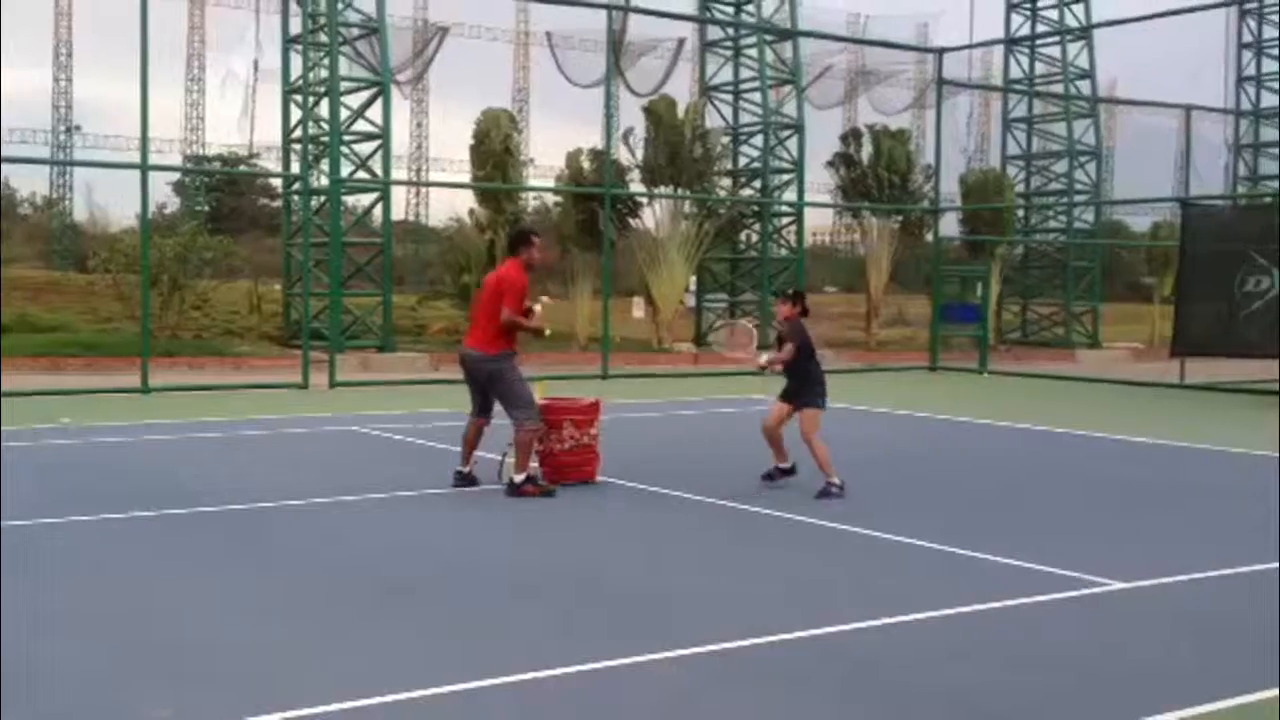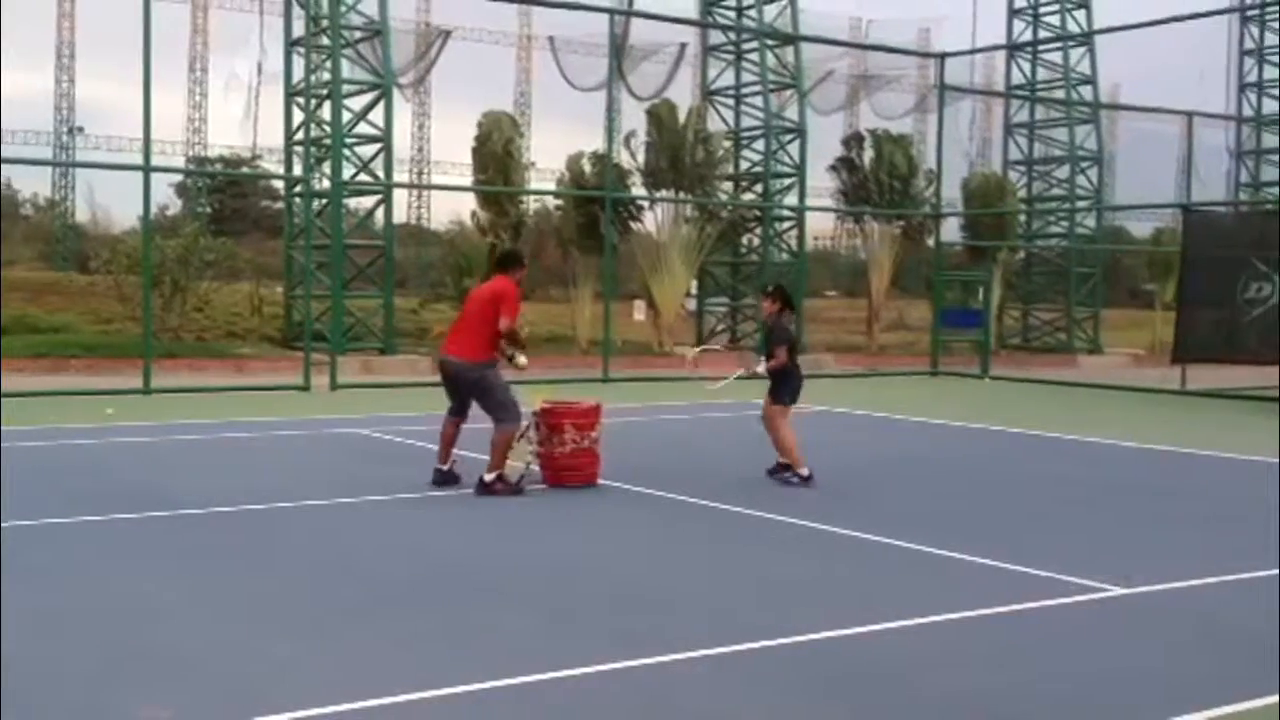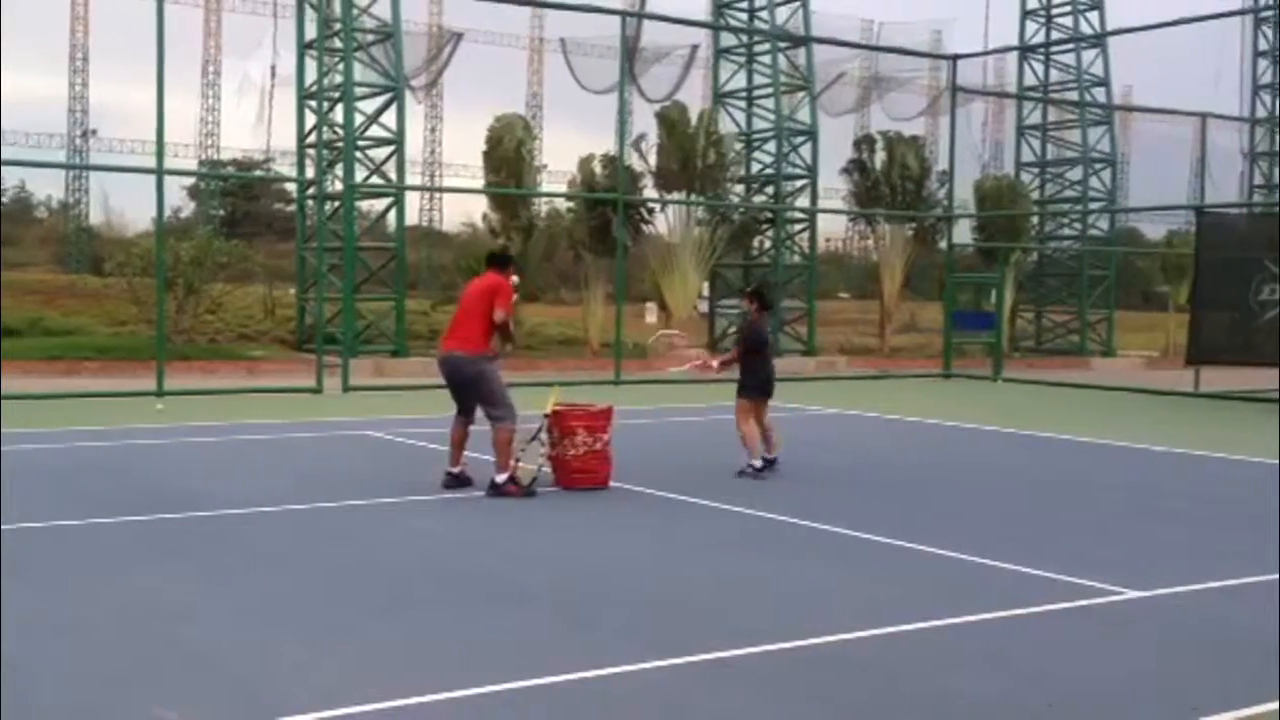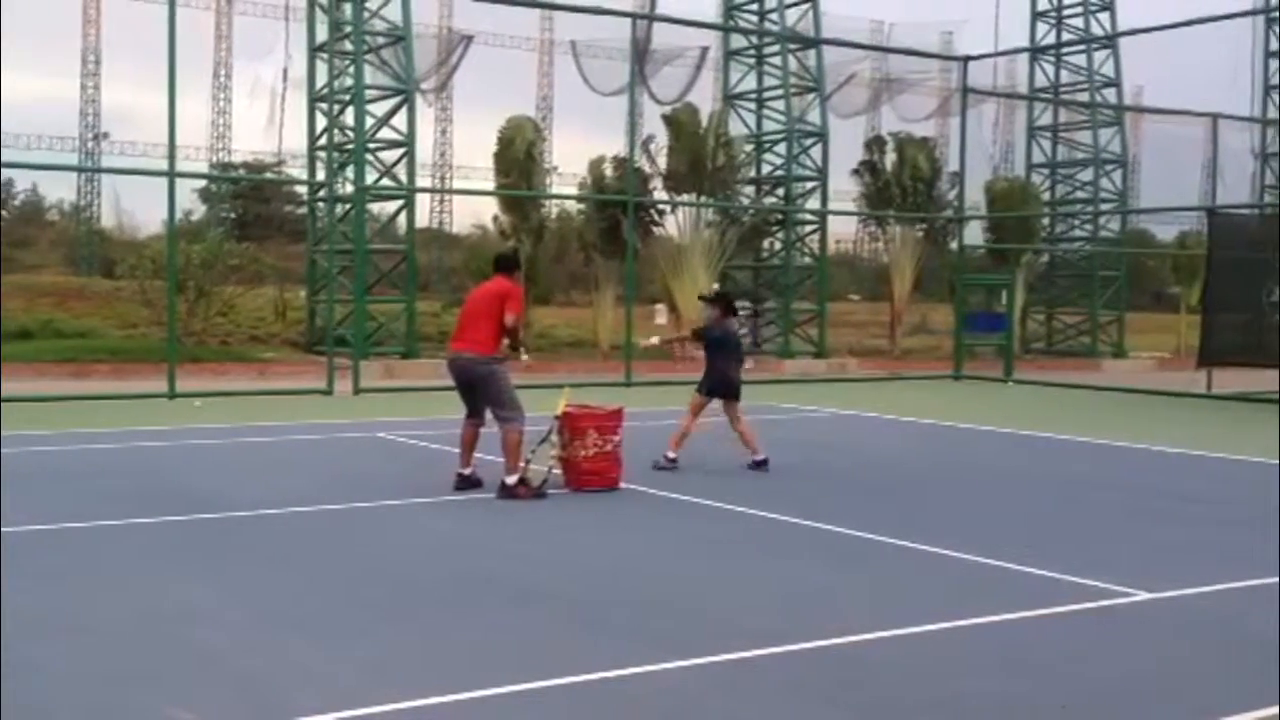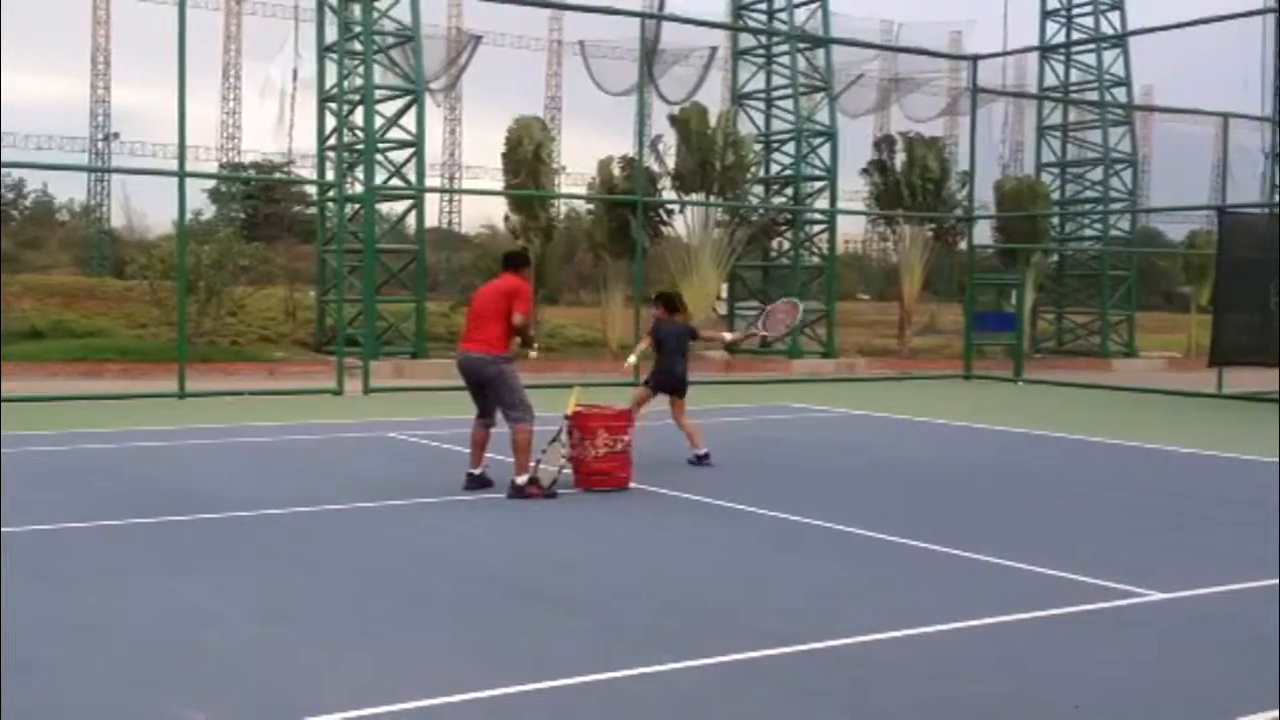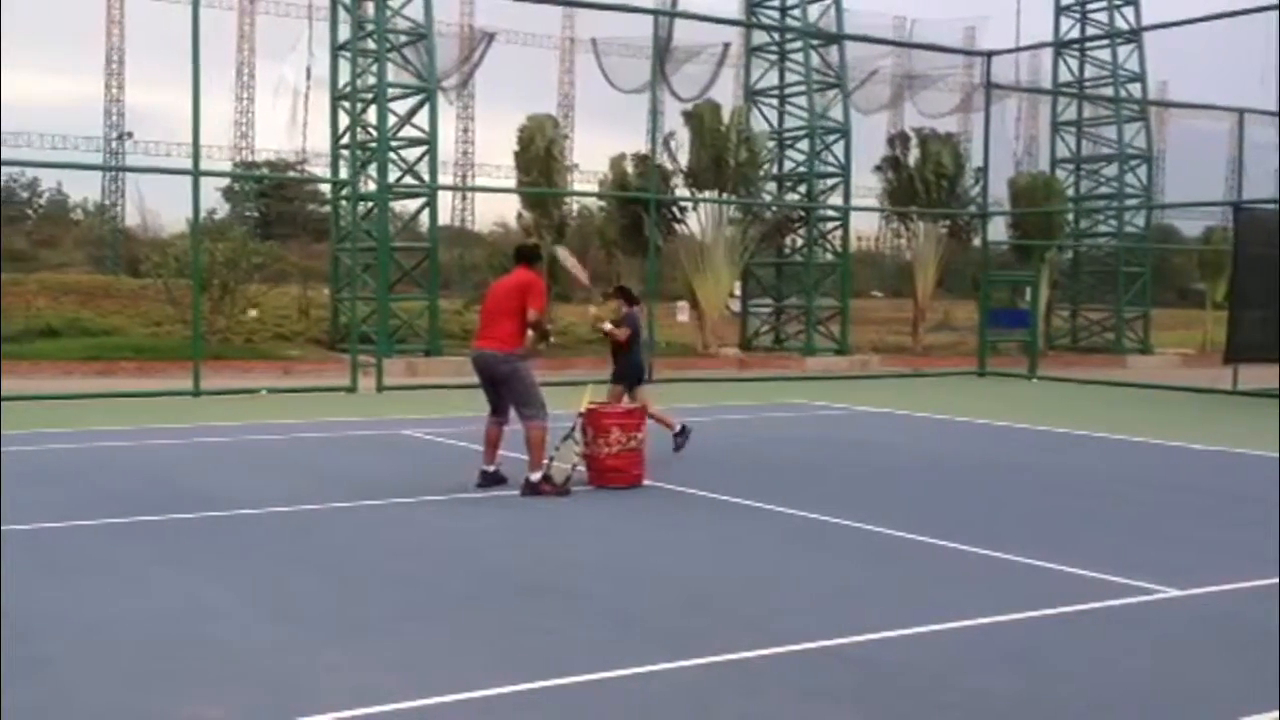
dt=0.5s
person 1, frame 1
left shoulder: (498, 273)
right shoulder: (515, 276)
right elbow: (507, 319)
left wrist: (525, 310)
right wrist: (532, 327)
left hip: (471, 351)
right hip: (493, 356)
left knee: (479, 413)
right knee: (527, 415)
left ankle: (463, 471)
right ankle: (520, 480)
person 1, frame 2
left shoulder: (481, 289)
right shoulder: (510, 290)
right elbow: (506, 328)
left wrist: (506, 351)
right wrist: (519, 341)
left hip: (447, 358)
right hip: (475, 364)
left knee: (456, 413)
right knee: (509, 417)
left ankle: (443, 469)
right ankle: (491, 479)
person 1, frame 3
left shoulder: (474, 284)
right shoulder: (502, 284)
right elbow: (500, 318)
right wrist: (508, 336)
left hip: (447, 354)
right hip: (473, 357)
left knee: (464, 413)
right knee: (504, 416)
left ankle: (454, 472)
right ankle: (502, 479)
person 1, frame 4
left shoulder: (477, 290)
right shoulder: (512, 289)
right elbow: (510, 323)
right wrist: (516, 343)
left hip: (456, 356)
right hip: (483, 359)
left knee: (474, 415)
right knee: (512, 417)
left ankle: (464, 473)
right ankle: (512, 481)
person 1, frame 5
left shoulder: (485, 288)
right shoulder: (521, 286)
right elbow: (518, 322)
right wrist: (527, 339)
left hip: (466, 355)
right hip: (492, 358)
left knee: (485, 415)
right knee: (522, 416)
left ankle: (475, 474)
right ankle: (521, 482)
person 1, frame 6
left shoulder: (498, 283)
right shoulder: (534, 282)
right elbow: (532, 318)
right wrist: (543, 332)
left hip: (480, 352)
right hip: (506, 355)
left knee: (498, 412)
right knee: (535, 414)
left ankle: (488, 471)
right ankle: (535, 479)
person 2, frame 1
left shoulder: (795, 330)
right shoulder: (785, 332)
left elbow: (785, 356)
left wrist: (766, 360)
right wrist: (772, 363)
left hip: (812, 388)
right hip: (794, 387)
left knee: (809, 435)
right knee: (769, 425)
left ankle: (834, 482)
right ankle: (784, 465)
person 2, frame 2
left shoulder: (777, 328)
right shoulder: (774, 324)
left elbow: (781, 359)
left wrist: (764, 369)
right wrist: (764, 361)
left hip: (786, 381)
right hip: (783, 380)
left knee: (781, 427)
right knee: (767, 418)
left ankle: (803, 472)
right ankle: (785, 461)
person 2, frame 3
left shoulder: (749, 327)
right shoulder: (762, 324)
left elbow: (735, 355)
left wrist: (718, 362)
right wrist: (724, 361)
left hip: (752, 377)
right hip: (766, 377)
left knee: (744, 421)
right knee: (760, 418)
left ankle: (755, 464)
right ankle: (769, 457)
person 2, frame 4
left shoulder: (709, 330)
right shoulder: (733, 331)
left elbow: (683, 337)
right elbow: (739, 358)
left wrist: (660, 340)
right wrist: (736, 368)
left hip: (713, 378)
right hip: (733, 379)
left knee: (691, 416)
right knee: (736, 420)
left ankle: (670, 456)
right ankle: (759, 458)
person 2, frame 5
left shoulder: (658, 327)
right shoulder: (683, 327)
left elbow: (646, 342)
right elbow: (705, 336)
left wrist: (634, 356)
right wrist: (727, 337)
left hip: (661, 373)
right hip: (679, 375)
left knee: (634, 406)
right knee: (680, 416)
right ankle: (701, 452)
person 2, frame 6
left shoulder: (630, 318)
right shoulder: (620, 319)
left elbow: (621, 337)
left wrist: (607, 327)
right wrist: (601, 322)
left hip: (628, 367)
right hip: (633, 366)
right knee: (643, 406)
right ankle: (677, 428)
